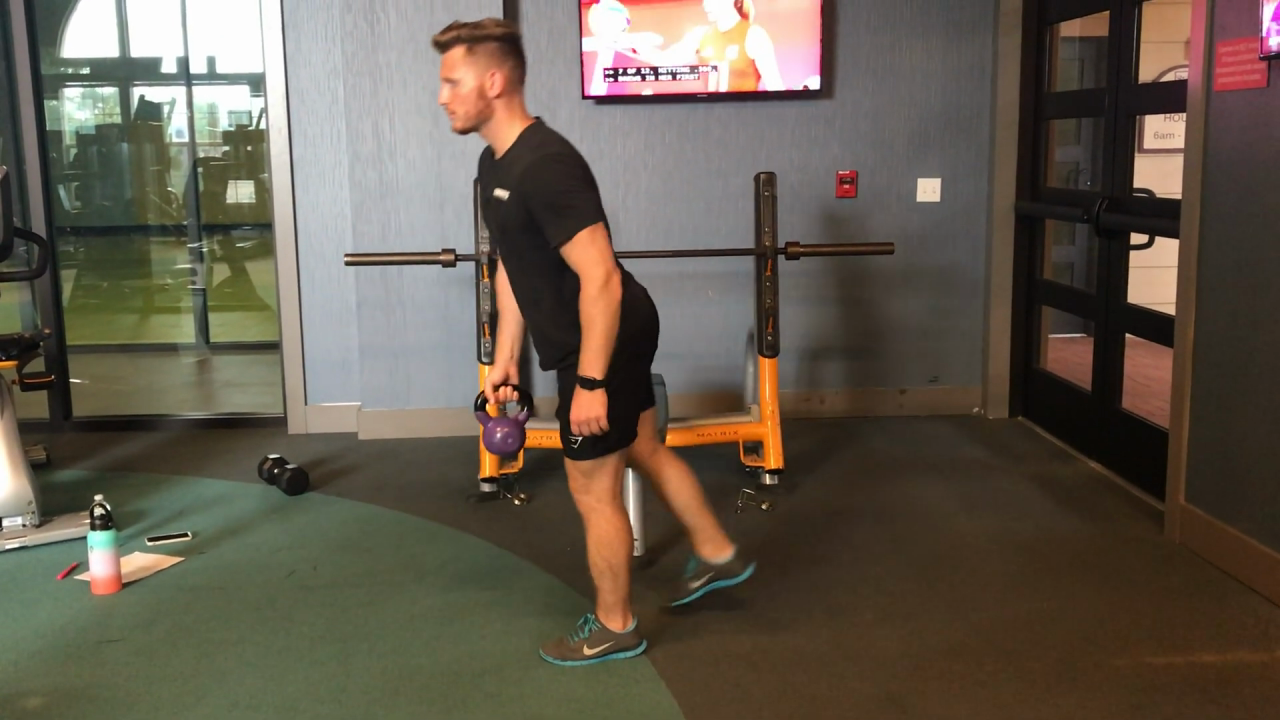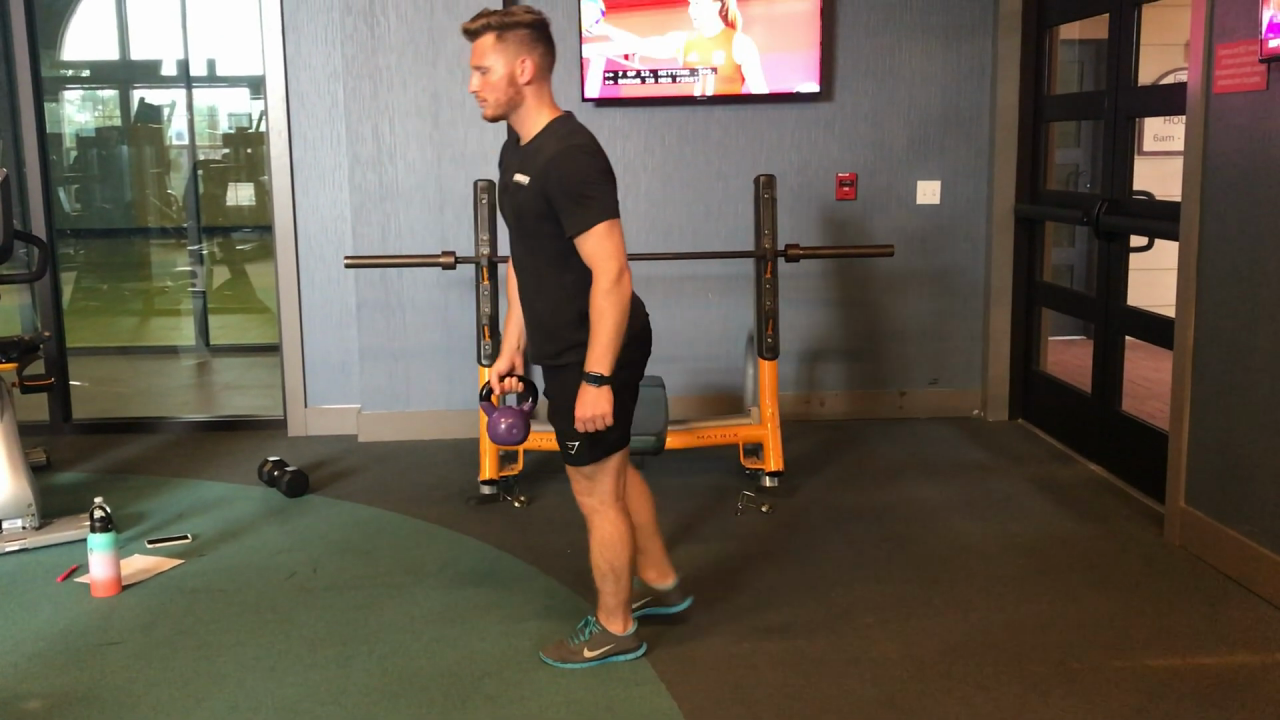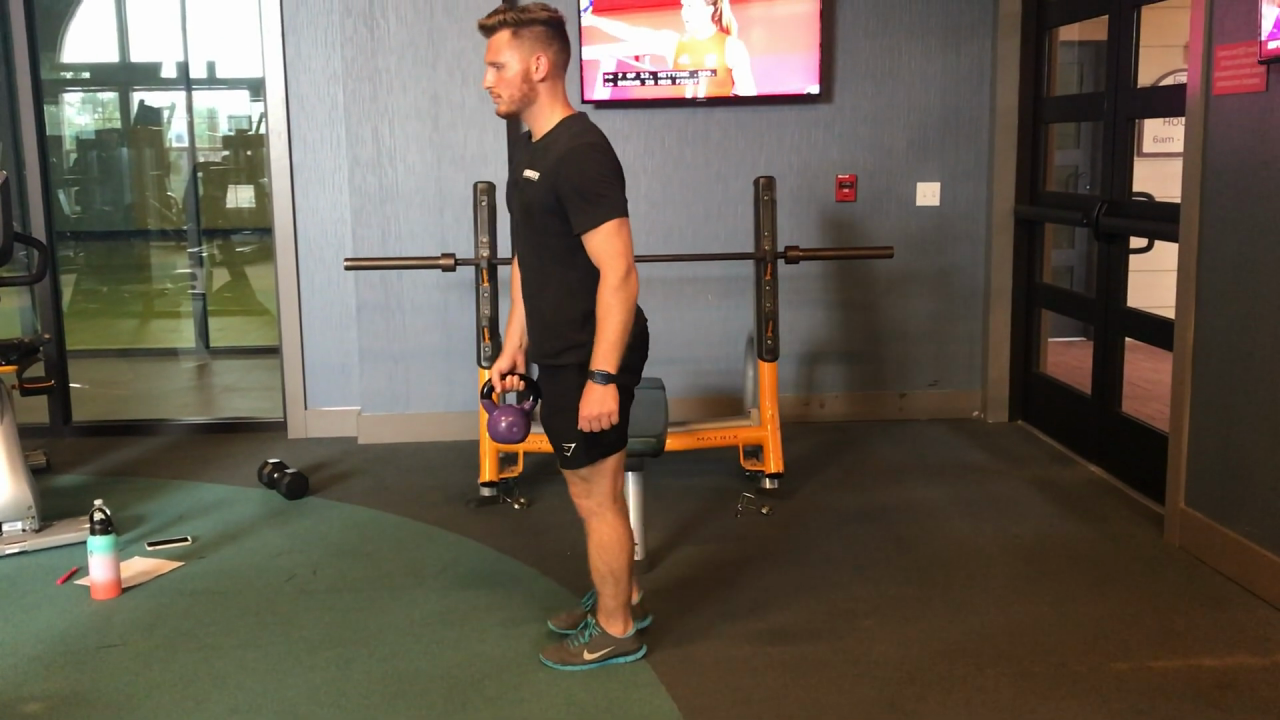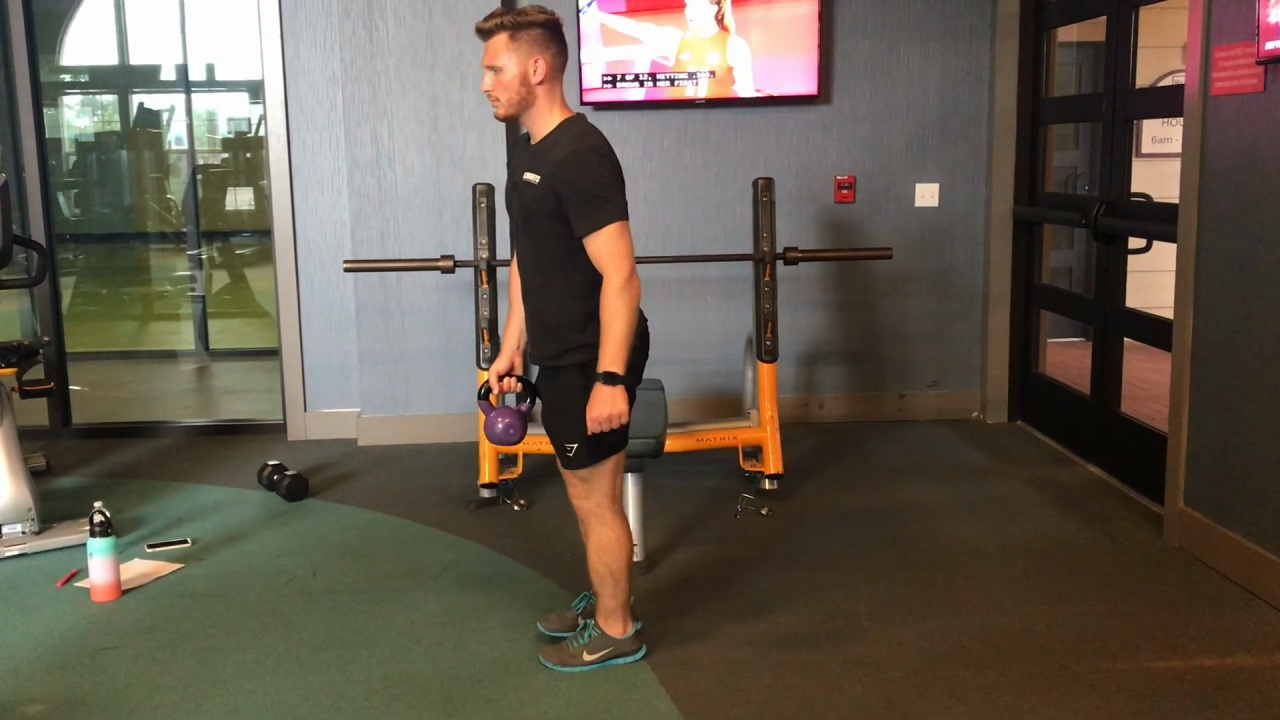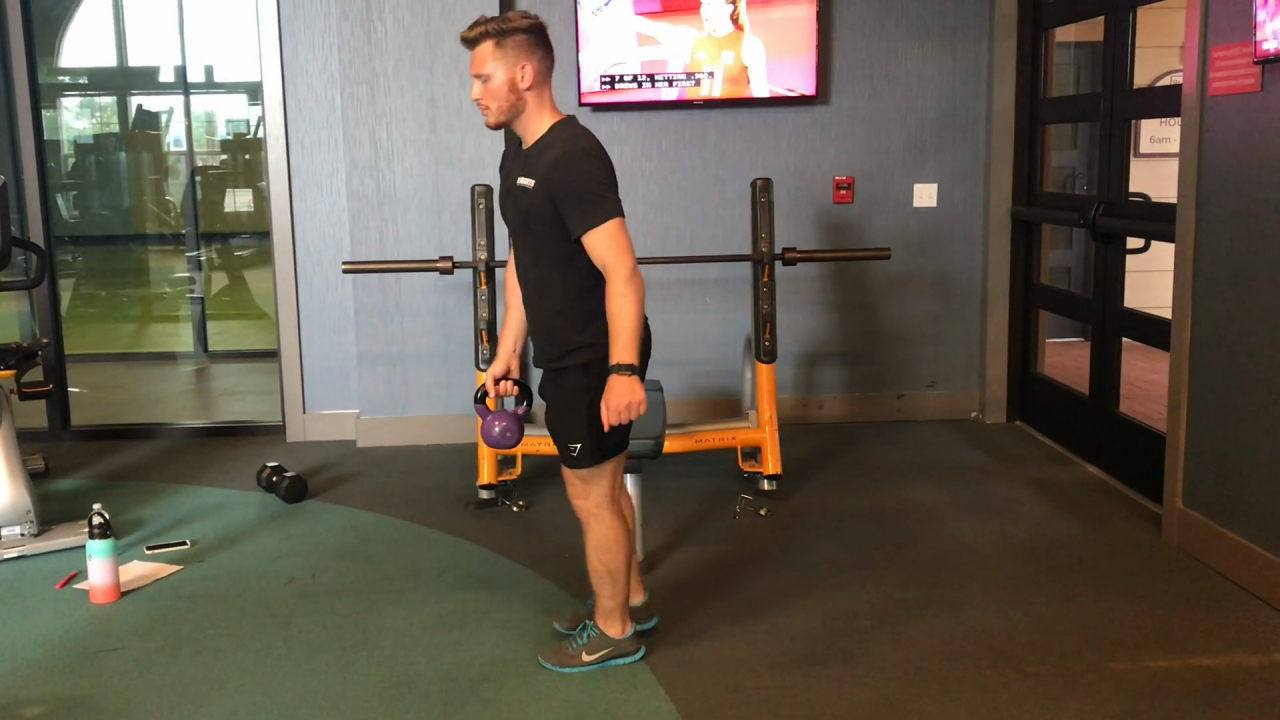
dt=0.2s
person 1, frame 1
left shoulder: (545, 166)
right shoulder: (496, 162)
left elbow: (600, 279)
right elbow: (512, 268)
left wrist: (591, 383)
right wrist: (505, 359)
left hip: (602, 345)
right hip: (590, 342)
left knee: (593, 490)
right knee: (644, 450)
left ankle: (614, 628)
right ankle: (717, 555)
person 1, frame 2
left shoulder: (570, 155)
right shoulder: (519, 151)
left elbow: (612, 274)
left wrist: (597, 379)
right wrist: (512, 347)
left hip: (591, 354)
right hip: (566, 347)
left knee: (597, 493)
right knee: (616, 477)
left ankle: (615, 630)
right ankle: (659, 583)
person 1, frame 3
left shoulder: (581, 154)
right shoulder: (531, 149)
left elbow: (618, 273)
left wrist: (603, 377)
right wrist: (514, 345)
left hip: (590, 358)
right hip: (561, 353)
left knee: (595, 496)
right knee: (592, 487)
left ankle: (615, 633)
right ankle: (620, 599)
person 1, frame 4
left shoulder: (581, 157)
right shoulder: (529, 152)
left elbow: (620, 276)
left wrist: (611, 378)
right wrist: (511, 348)
left hip: (590, 360)
right hip: (562, 354)
left knee: (592, 497)
right knee: (589, 488)
left ankle: (614, 633)
right ankle: (607, 601)
person 1, frame 5
left shoulder: (572, 159)
right shoulder: (518, 156)
left elbow: (621, 272)
left wrist: (624, 369)
right wrist: (507, 351)
left hip: (592, 358)
right hip: (568, 353)
left knee: (591, 496)
right knee: (601, 482)
left ankle: (613, 633)
right ankle: (628, 596)
